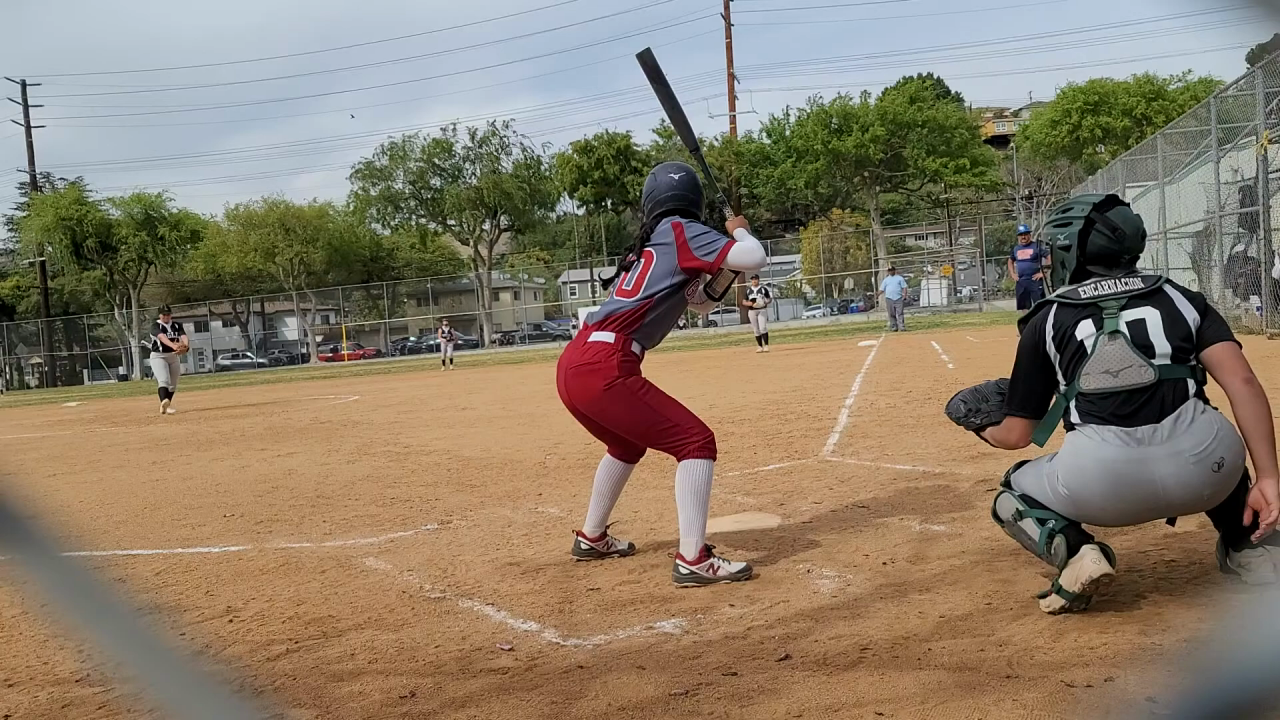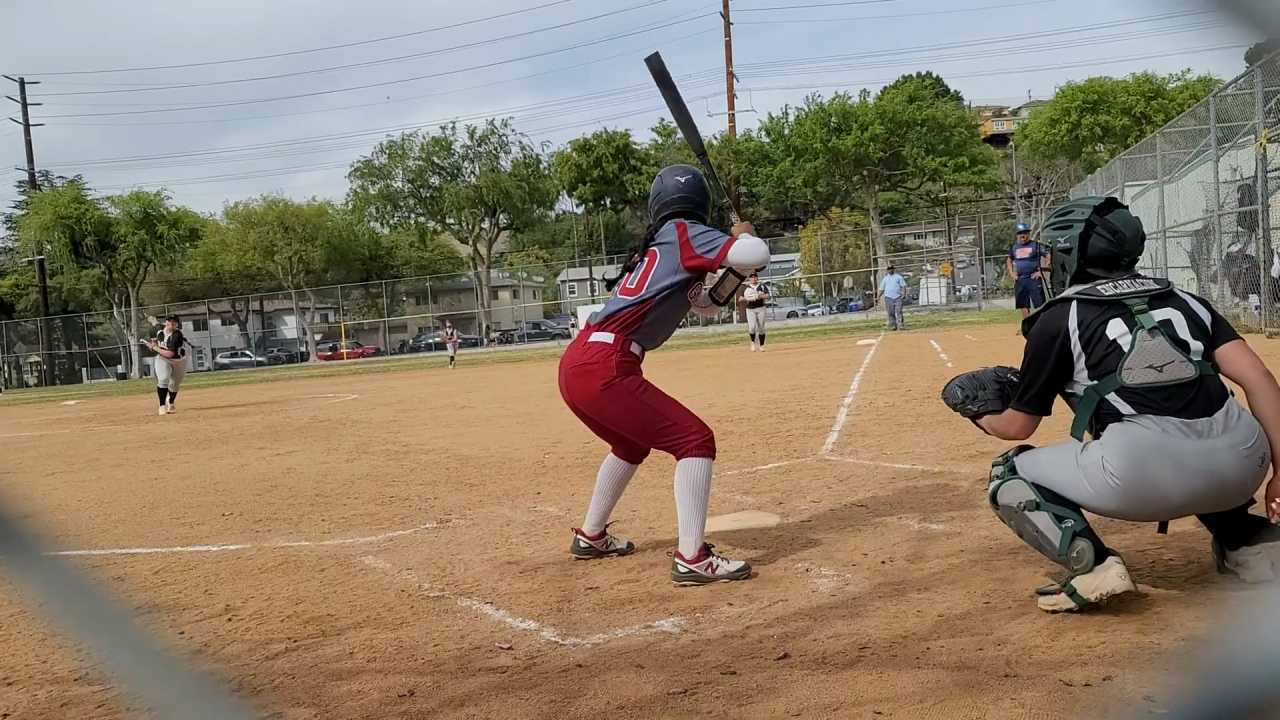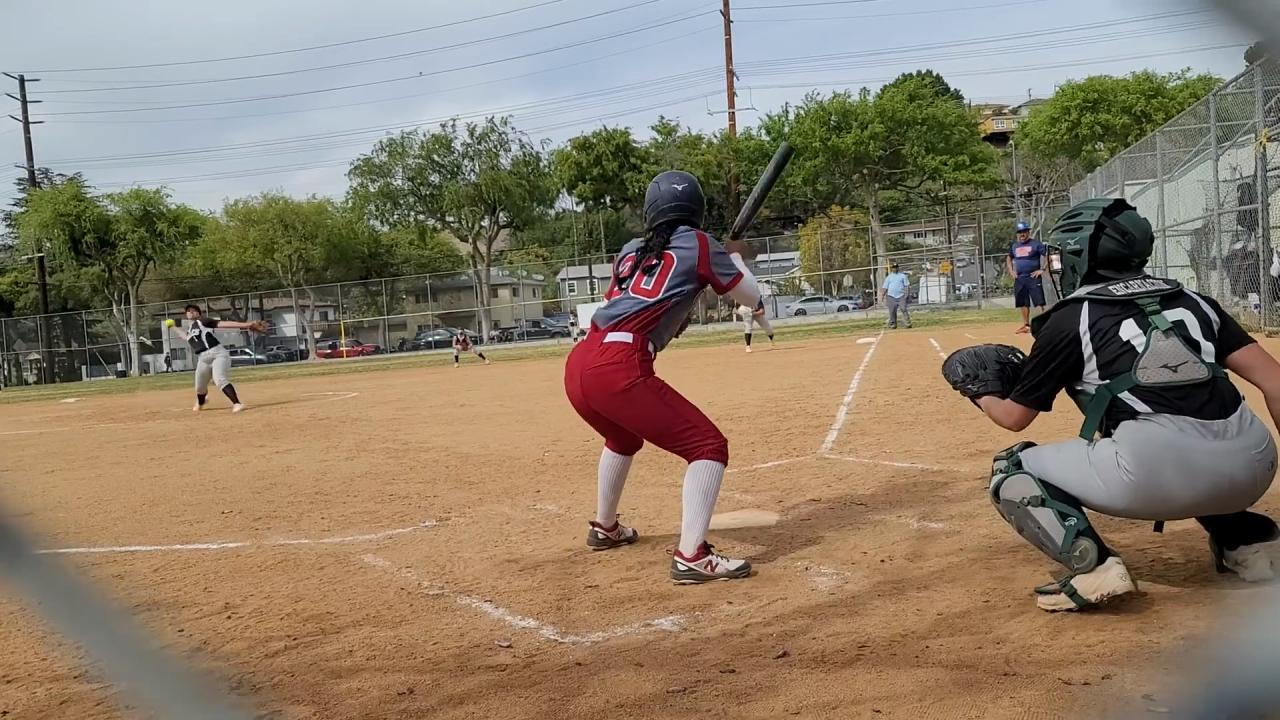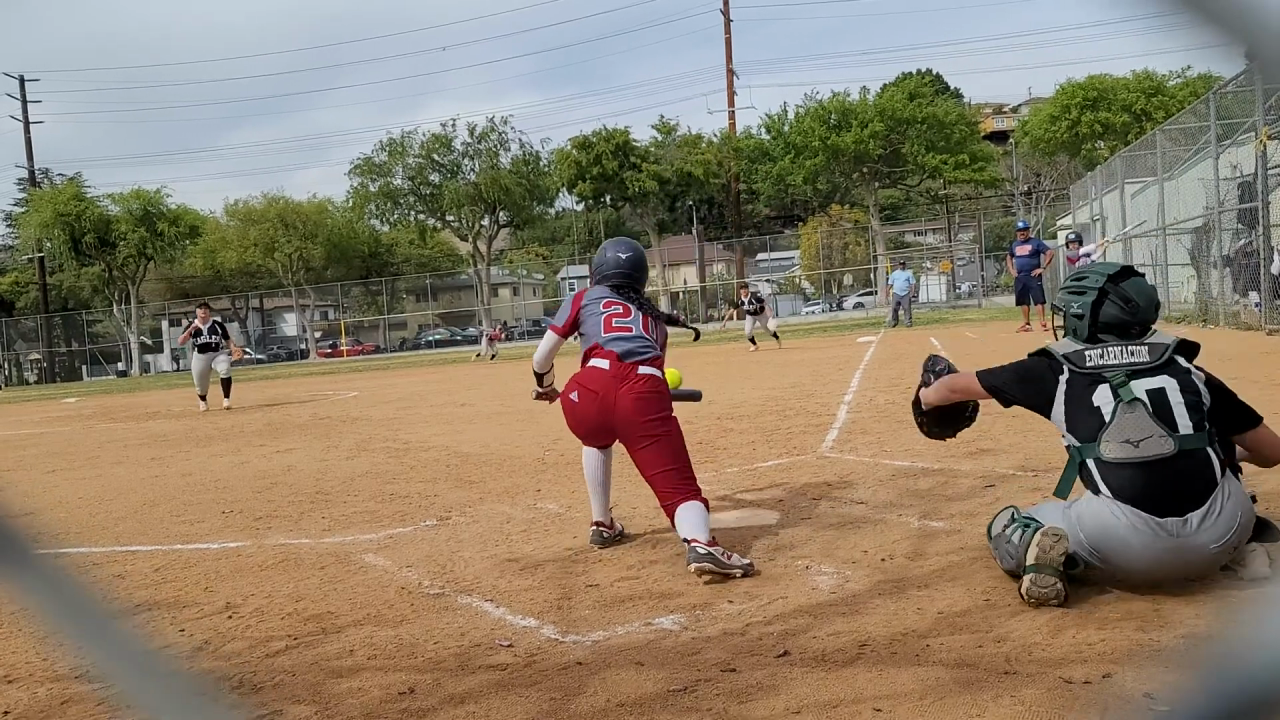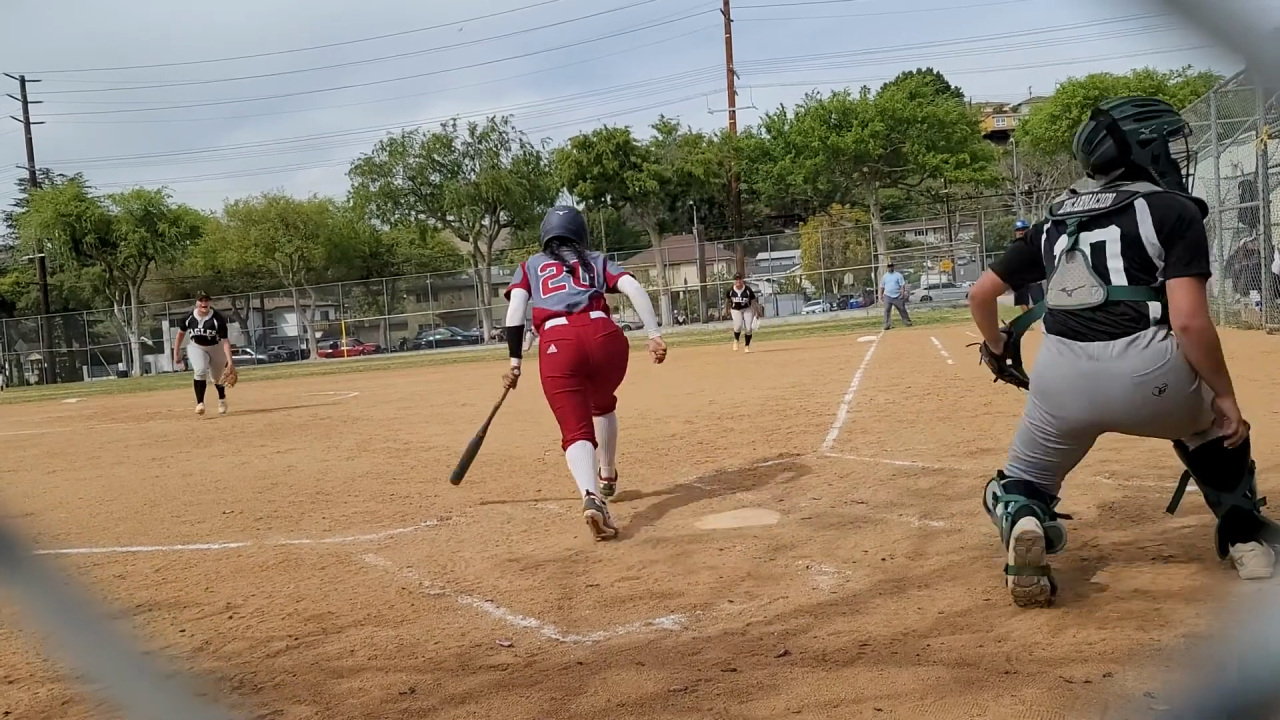
dt=0.5s
person 1, frame 1
left shoulder: (1049, 320)
right shoulder: (1180, 297)
left elbow: (1017, 434)
right elbow: (1242, 381)
left wrist: (983, 429)
left hip: (1103, 475)
right hip: (1200, 465)
left knee: (1013, 493)
left ankle: (1074, 552)
person 1, frame 2
left shoulder: (1058, 319)
right shoulder: (1183, 299)
left elbow: (1017, 426)
left wrist: (980, 416)
left hip: (1142, 470)
right hip: (1240, 460)
left knee: (1010, 475)
left ankle: (1090, 562)
right ankle: (1246, 542)
person 1, frame 3
left shoulder: (1069, 320)
right shoulder: (1192, 300)
left elbow: (1015, 416)
left wrist: (980, 392)
left hip: (1153, 471)
left knee: (1012, 472)
left ankle: (1092, 563)
right ankle: (1246, 541)
person 1, frame 4
left shoulder: (1056, 371)
right shoulder: (1185, 369)
left elbow: (965, 385)
left wrist: (930, 395)
right wrist: (1230, 450)
left hip: (1129, 540)
right hip: (1219, 533)
left knee: (1007, 529)
right ankle: (1250, 540)
person 1, frame 5
left shoulder: (1057, 219)
right shoulder: (1171, 209)
left elbow: (981, 292)
right elbow: (1189, 320)
left wrist: (994, 342)
right wrist: (1225, 396)
left hip: (1061, 372)
right hip: (1143, 367)
left knee: (1020, 489)
right knee: (1213, 425)
left ankle: (1026, 528)
person 2, frame 1
left shoulder: (649, 246)
right shoulder: (681, 233)
left elbow: (702, 302)
right elbow: (755, 259)
left wrist: (724, 248)
right wrist: (739, 231)
left hip: (575, 365)
right hip: (602, 369)
left knee: (629, 443)
right knee: (696, 441)
left ankle: (591, 537)
right ankle: (692, 559)
person 2, frame 2
left shoulder: (657, 247)
right shoulder: (685, 234)
left elbow: (707, 306)
right elbow: (758, 255)
left wrist: (735, 268)
right wrist: (742, 236)
left hip: (578, 364)
right hip: (603, 369)
left knee: (632, 442)
right knee: (695, 441)
left ankle: (590, 536)
right ankle: (691, 558)
person 2, frame 3
left shoulder: (632, 250)
right shoulder: (698, 245)
right elbow: (751, 296)
right wrist: (736, 258)
left hip: (579, 367)
right hip: (619, 369)
left knee: (624, 437)
right knee: (708, 446)
left ankle: (604, 527)
right ankle: (691, 555)
person 2, frame 4
left shoulder: (584, 297)
right shoulder: (655, 316)
left elbow: (542, 356)
left wrist: (543, 384)
left hip: (587, 390)
right hip: (645, 395)
left knee: (598, 436)
right knee: (681, 489)
left ankle: (602, 524)
right ankle: (701, 544)
person 2, frame 5
left shoulder: (530, 265)
right shoulder: (598, 260)
left elbow: (516, 308)
right elbow: (633, 287)
left wrist: (514, 359)
right wrist: (654, 334)
left hip: (558, 344)
right hip: (603, 340)
right knee: (602, 405)
